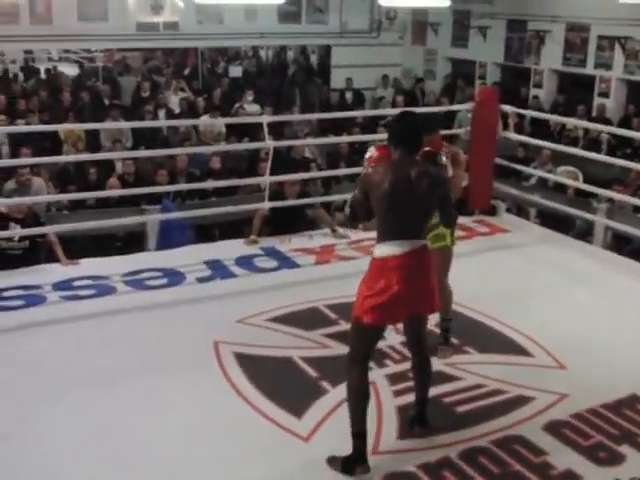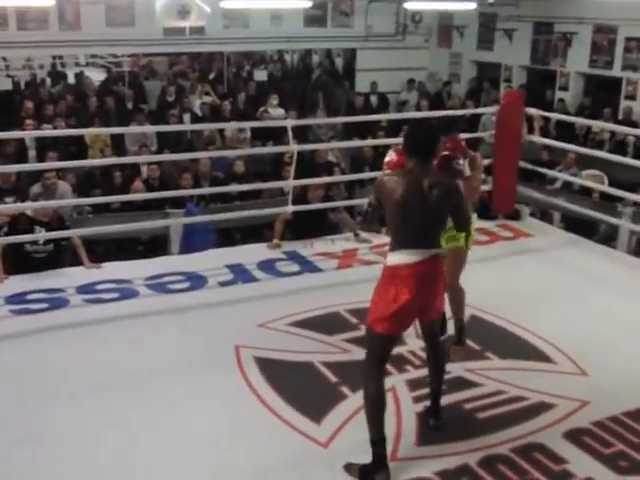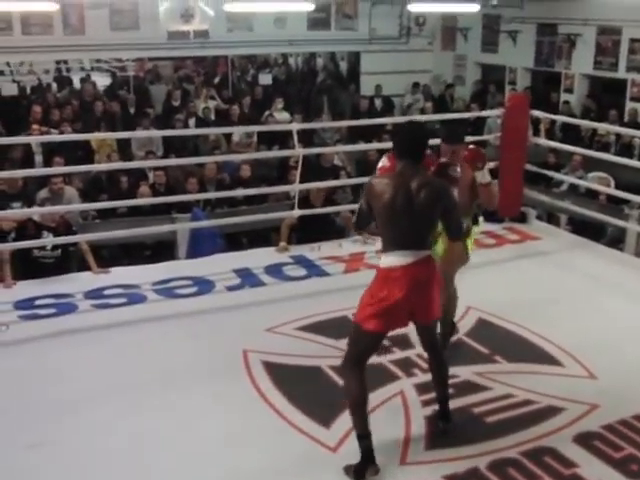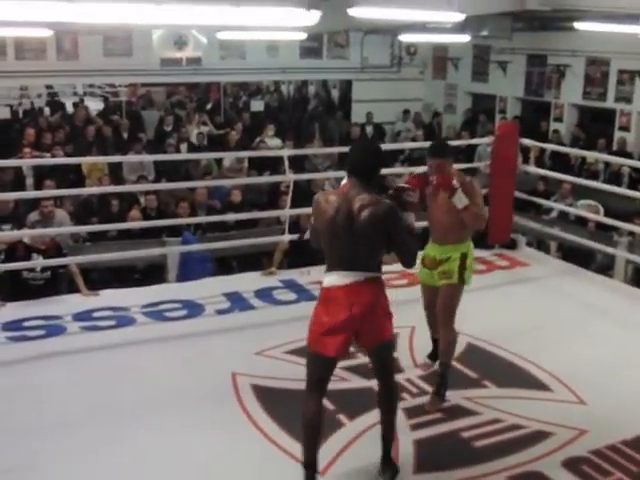
dt=0.4s
person 1, frame 1
left shoulder: (373, 174)
right shoulder: (434, 176)
left elbow: (355, 215)
right elbow: (450, 221)
left hip: (387, 270)
right hip: (420, 264)
left knee: (358, 358)
right knee: (418, 342)
right ankle: (420, 415)
person 1, frame 2
left shoulder: (386, 183)
right shoulder: (447, 185)
left elbow: (371, 218)
right elbow: (464, 227)
left hip: (399, 276)
right hip: (432, 270)
left knee: (373, 367)
right knee: (432, 340)
right ankle: (435, 409)
person 1, frame 3
left shoulder: (376, 185)
right shoulder: (437, 188)
left elbow: (359, 225)
right elbow: (457, 235)
left hip: (391, 278)
right hip: (424, 272)
left knee: (352, 364)
right knee: (431, 344)
right ankle: (443, 412)
person 1, frame 4
left shoulder: (322, 202)
right shoulder: (385, 209)
right elbow: (409, 260)
right wrist: (405, 218)
left hip: (333, 299)
right hip: (370, 297)
left knee: (315, 389)
right knee: (385, 378)
person 2, frame 1
left shoulder: (454, 156)
left elbow: (455, 191)
left wrist: (444, 162)
left hip: (440, 221)
left knee: (440, 280)
left ankle: (445, 334)
person 2, frame 2
left shoulder: (472, 160)
left elbow: (472, 194)
left wrist: (462, 164)
left knee: (451, 281)
left ankle: (459, 333)
right ankle: (439, 321)
person 2, frame 3
left shoulder: (473, 169)
right shoulder: (437, 169)
left elbow: (492, 204)
left wrist: (481, 170)
left knee: (445, 276)
left ankle: (446, 327)
right ankle: (447, 326)
person 2, frame 4
left shoulder: (468, 186)
right shoulder: (430, 184)
left elbow: (479, 223)
left wrist: (456, 195)
left hip: (456, 256)
right hip: (432, 250)
left knee: (445, 319)
right knee: (429, 309)
left ankle: (442, 383)
right ankle: (437, 348)
